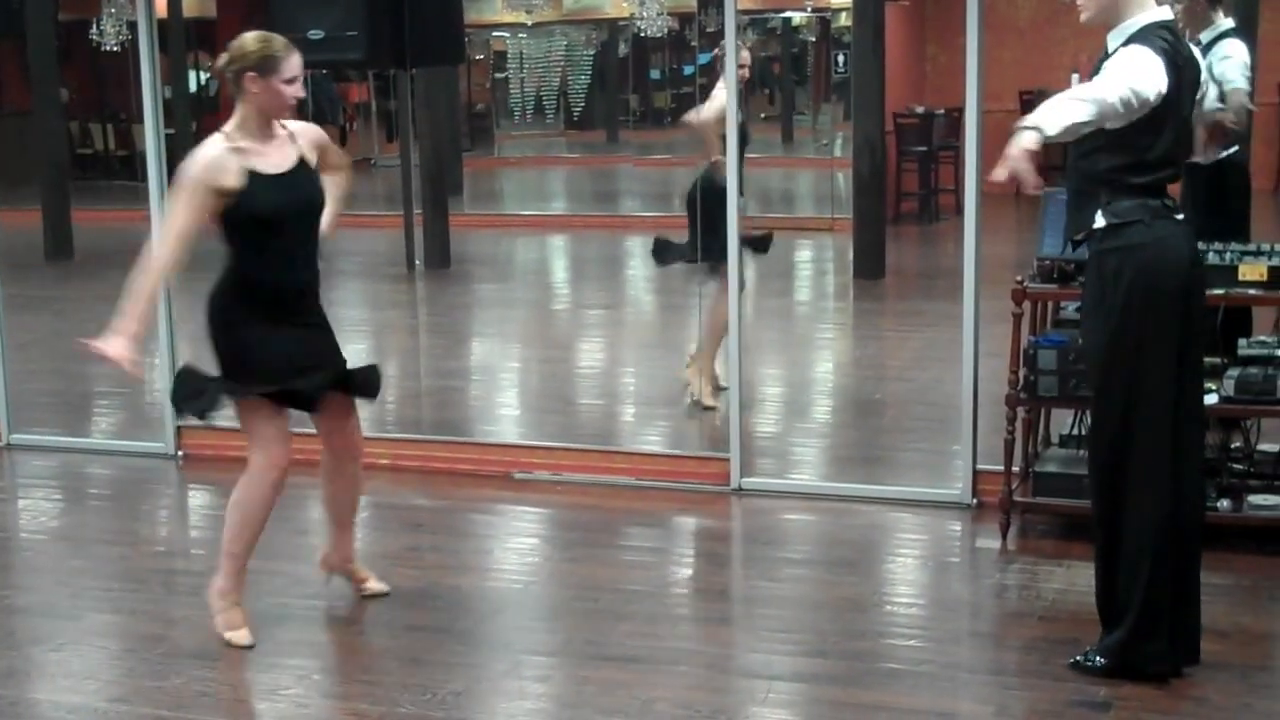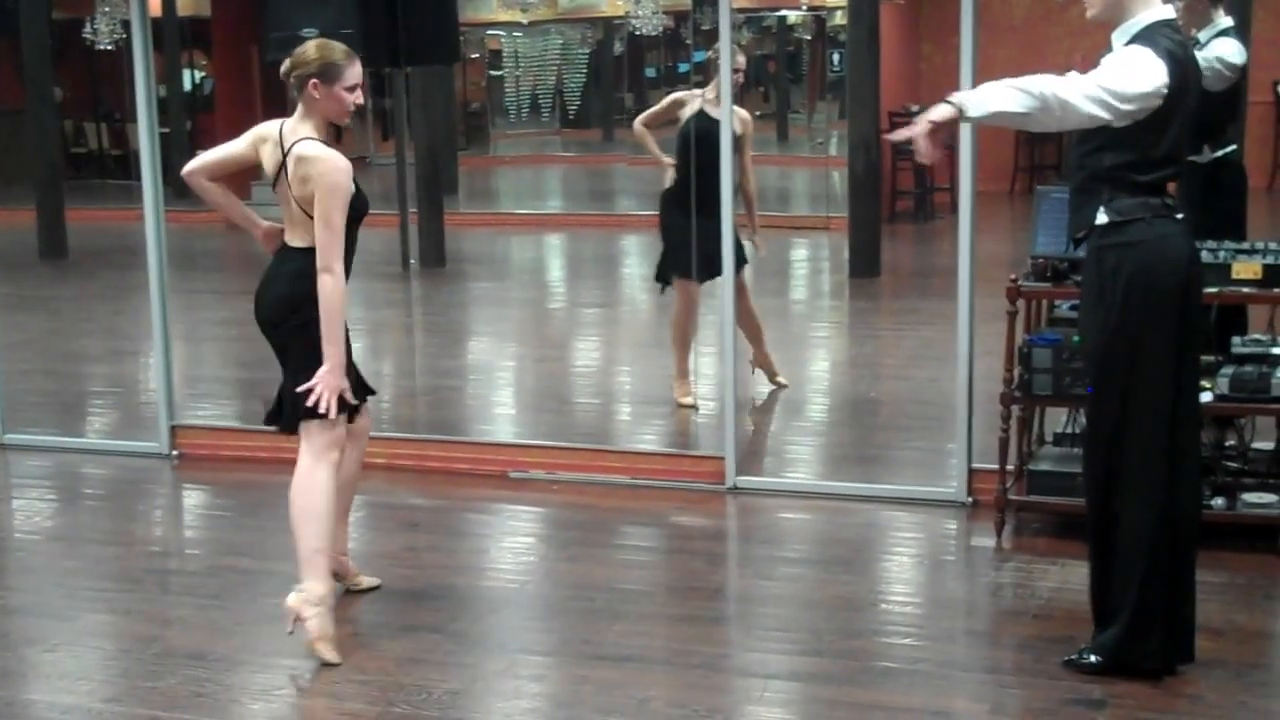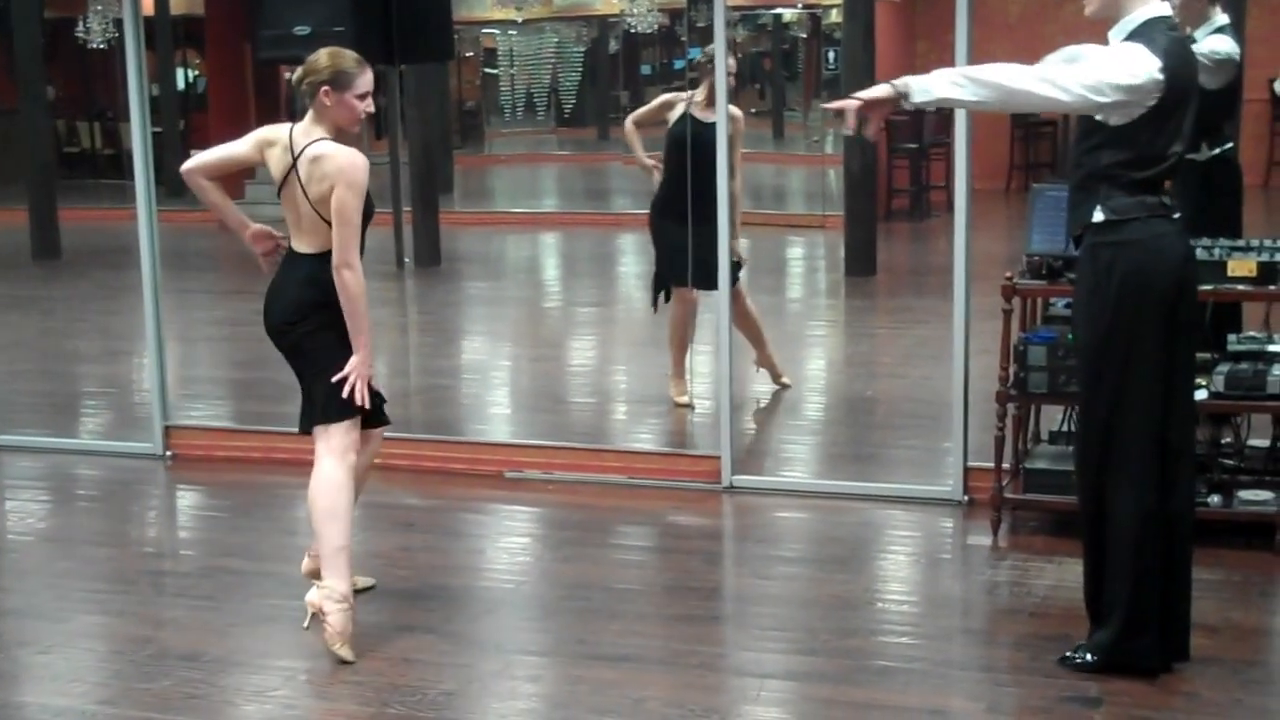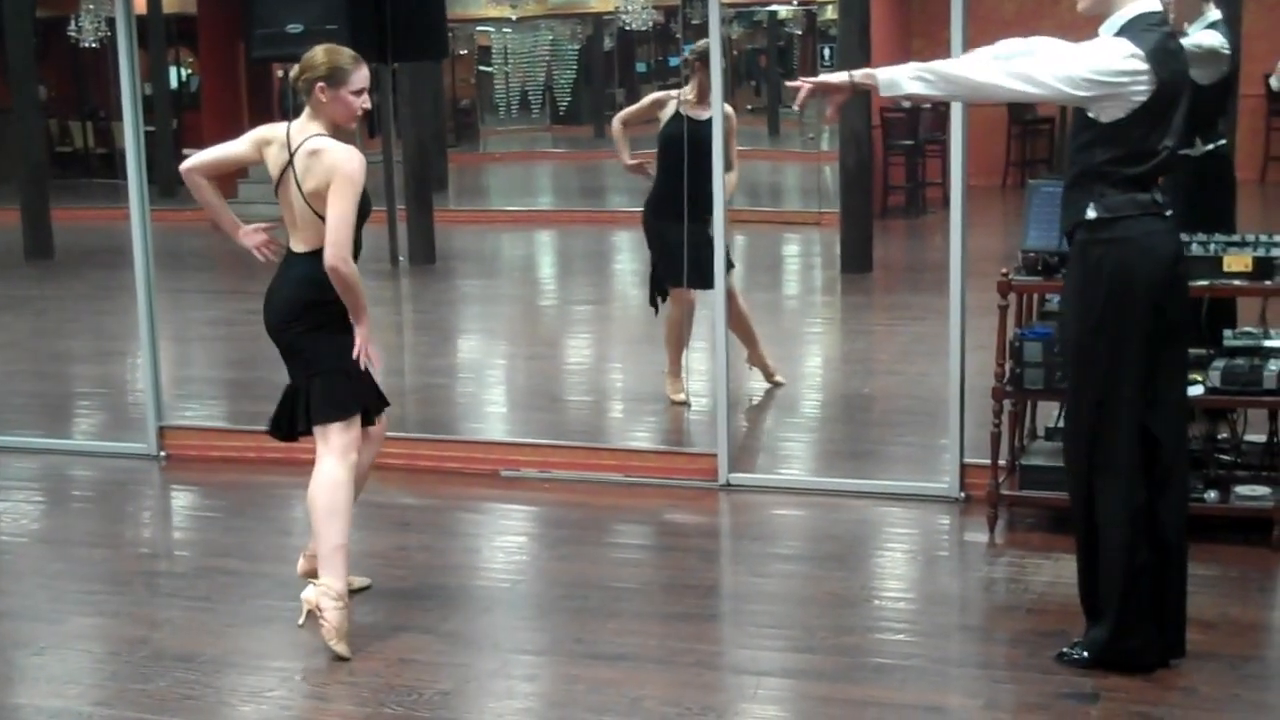
dt=0.3s
person 1, frame 1
left shoulder: (1141, 57)
left elbow: (1095, 99)
left wrist: (1034, 130)
right wrist: (1187, 128)
left hip: (1134, 253)
right hip: (1160, 246)
left knee: (1133, 438)
right knee: (1164, 435)
left ankle: (1139, 639)
right ankle: (1168, 628)
person 1, frame 2
left shoulder: (1146, 60)
left elbow: (1061, 95)
left wrist: (959, 106)
left hip: (1132, 254)
right hip: (1153, 247)
left knee: (1129, 436)
right knee: (1161, 436)
left ankle: (1136, 636)
right ankle: (1164, 628)
person 1, frame 3
left shoulder: (1140, 59)
left elbow: (1034, 85)
right elbow: (1077, 65)
left wrist: (908, 88)
left hip: (1125, 253)
right hip: (1153, 245)
left knee: (1118, 437)
right knee: (1156, 436)
left ankle: (1127, 635)
right ankle: (1159, 625)
person 1, frame 4
left shoulder: (1127, 54)
left elbow: (1011, 76)
right elbow: (1043, 56)
left wrist: (873, 79)
left hip: (1115, 248)
right hip: (1142, 242)
left knee: (1108, 435)
right knee: (1148, 431)
left ankle: (1124, 630)
right ankle: (1155, 622)
person 2, frame 1
left shoulder: (309, 137)
right shoulder: (211, 159)
left elbow: (341, 170)
right elbow: (166, 249)
left wrist: (323, 224)
right wrist: (125, 329)
left hip: (303, 311)
right hip: (247, 320)
left knee: (346, 443)
right knee: (270, 458)
left ankle: (341, 555)
right ankle: (226, 590)
person 2, frame 2
left shoulder: (270, 134)
right shoulder: (330, 167)
left elbow: (194, 172)
right elbow: (329, 271)
left wrist: (258, 226)
right wrist: (334, 362)
left hip: (288, 295)
right hip: (300, 306)
left knee: (352, 426)
right knee: (322, 443)
left ankle: (329, 556)
right ankle: (311, 593)
person 2, frame 3
left shoulder: (274, 138)
right shoulder: (348, 163)
left elbow: (194, 169)
right elbow: (345, 266)
left wrist: (247, 229)
right wrist: (362, 348)
left hip: (290, 299)
right hip: (318, 310)
left knee: (366, 429)
right knee: (338, 448)
left ankle: (324, 554)
right ankle: (332, 592)
person 2, frame 4
left shoulder: (272, 137)
right shoulder: (344, 158)
left elbow: (192, 169)
right elbow: (337, 260)
left wrist: (238, 231)
right wrist: (364, 321)
left hip: (292, 300)
right hip: (317, 308)
left knee: (368, 427)
right knee: (339, 446)
left ankle: (321, 555)
right ankle: (328, 588)
person 3, frame 1
left shoulder: (730, 104)
right shoulder: (721, 99)
right elbow: (699, 119)
right wrist: (717, 157)
left hip: (716, 200)
right hip: (711, 199)
left knee: (729, 285)
right knee: (728, 287)
left ankle: (700, 364)
right ankle: (700, 371)
person 3, frame 2
left shoulder: (741, 117)
right shoulder: (684, 101)
left elbow: (745, 175)
right elbow: (640, 125)
left wrist: (754, 226)
right wrist: (662, 159)
left hip: (715, 209)
right hip: (680, 207)
left knee: (739, 289)
right knee: (687, 293)
left ankle: (763, 358)
right ankle: (682, 379)
person 3, frame 3
left shoulder: (733, 117)
right shoulder: (672, 104)
left elbow: (733, 177)
right elbow: (630, 123)
left wrist: (735, 233)
right wrist: (643, 161)
left hip: (709, 216)
right hip: (669, 215)
left knee: (734, 293)
right knee: (685, 296)
left ankle: (766, 357)
right ankle: (678, 378)
person 3, frame 4
left shoulder: (725, 114)
right shoulder: (663, 102)
left elbow: (731, 168)
right elbow: (619, 122)
right wrist: (627, 160)
left hip: (701, 215)
right hip: (664, 214)
left knee: (726, 291)
right knee: (683, 297)
left ankle: (757, 355)
right ankle: (674, 376)
person 4, frame 1
left shoulder: (1228, 47)
right shoulder: (1201, 47)
left elbow: (1233, 73)
left wrist: (1235, 100)
left hip: (1219, 172)
right hip: (1201, 169)
left ankle: (1229, 352)
right ankle: (1206, 344)
person 4, frame 2
left shoulder: (1226, 47)
right shoulder: (1202, 43)
left elbow: (1205, 67)
left hip: (1215, 172)
right hip: (1197, 168)
left ankle: (1224, 350)
right ankle: (1203, 344)
person 4, frame 3
left shoulder: (1220, 45)
right shoulder: (1200, 41)
left hip: (1210, 170)
right hip: (1193, 166)
left ankle: (1218, 347)
right ankle: (1197, 341)
person 4, frame 4
left shoulder: (1211, 41)
right shoulder: (1196, 36)
left hip: (1203, 165)
right hip: (1186, 160)
left ankle: (1212, 344)
right ankle: (1193, 336)
